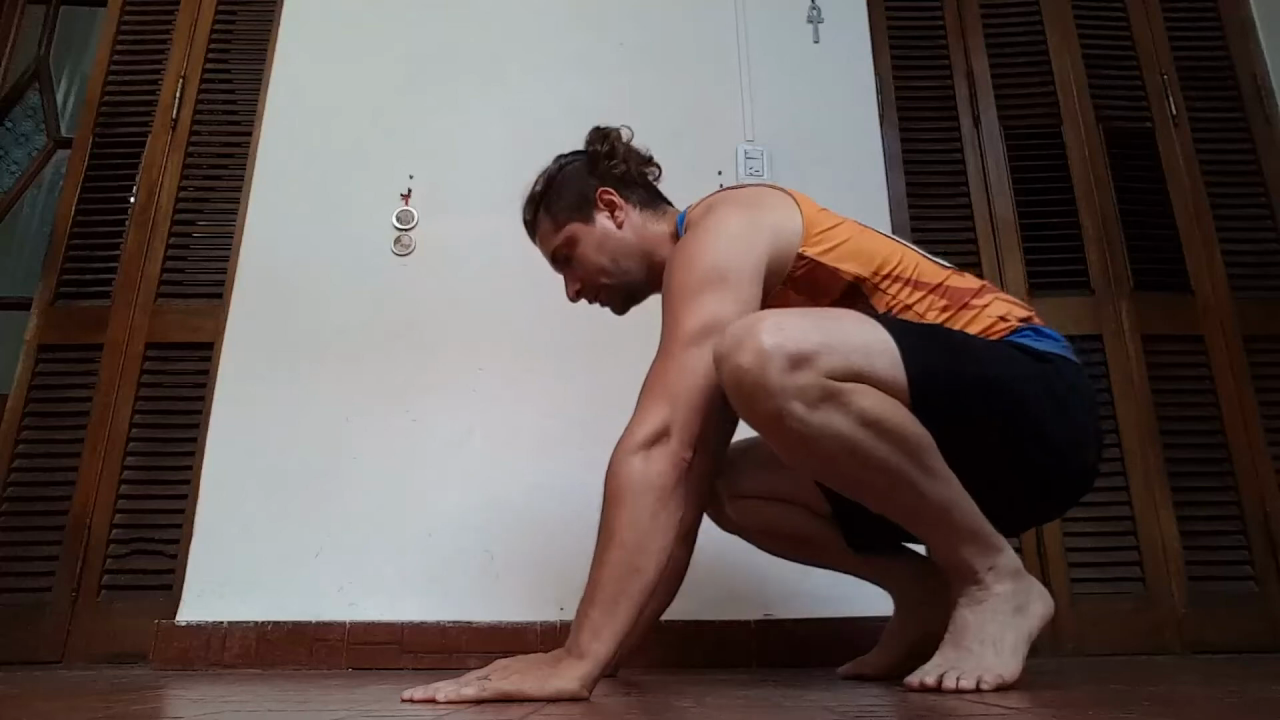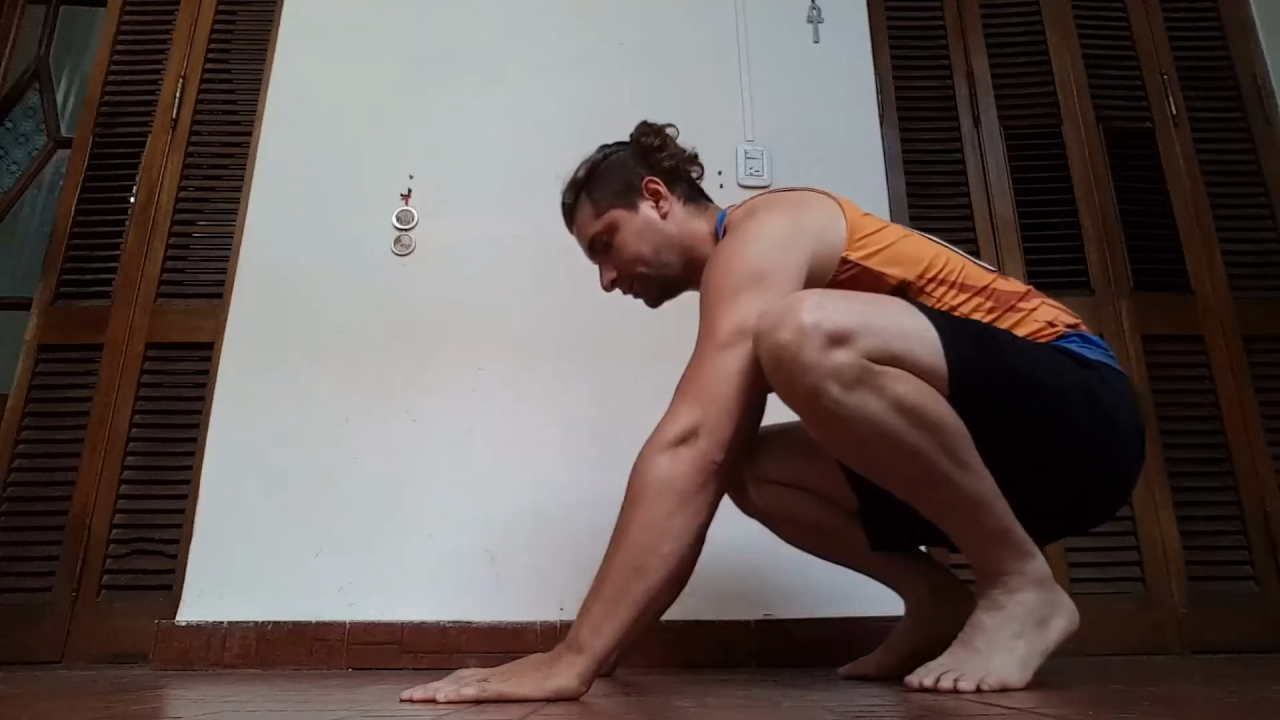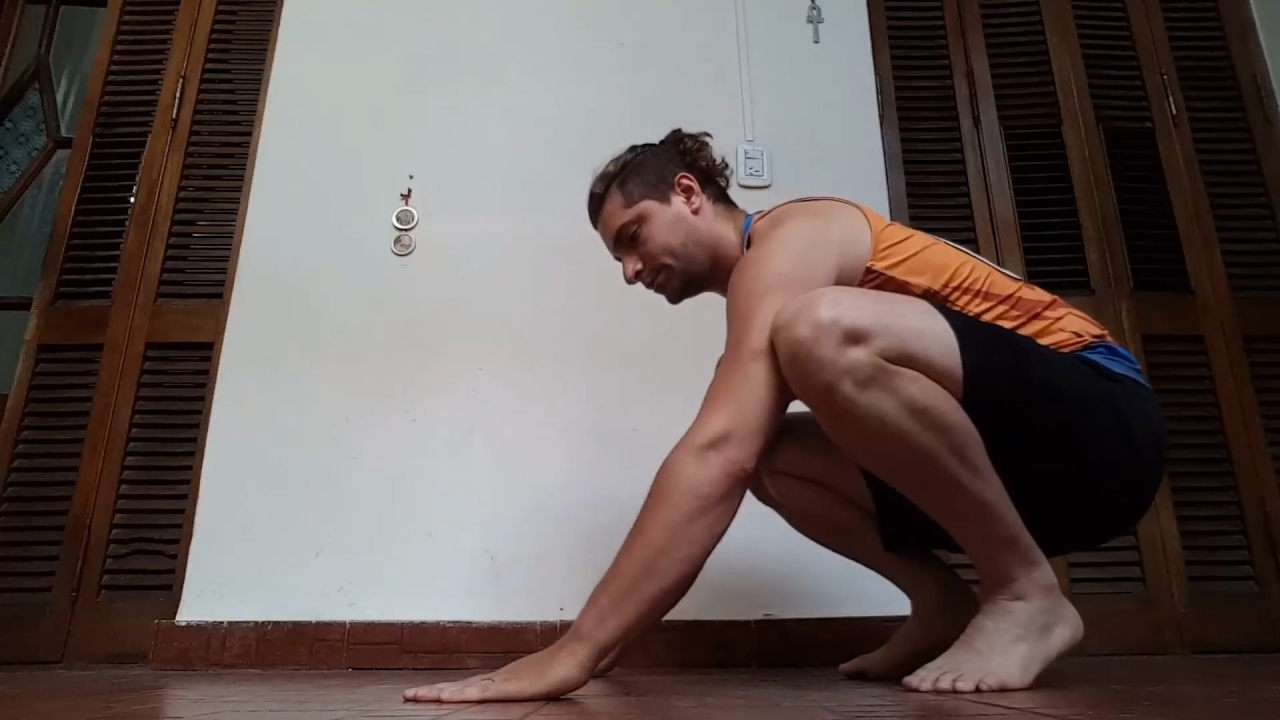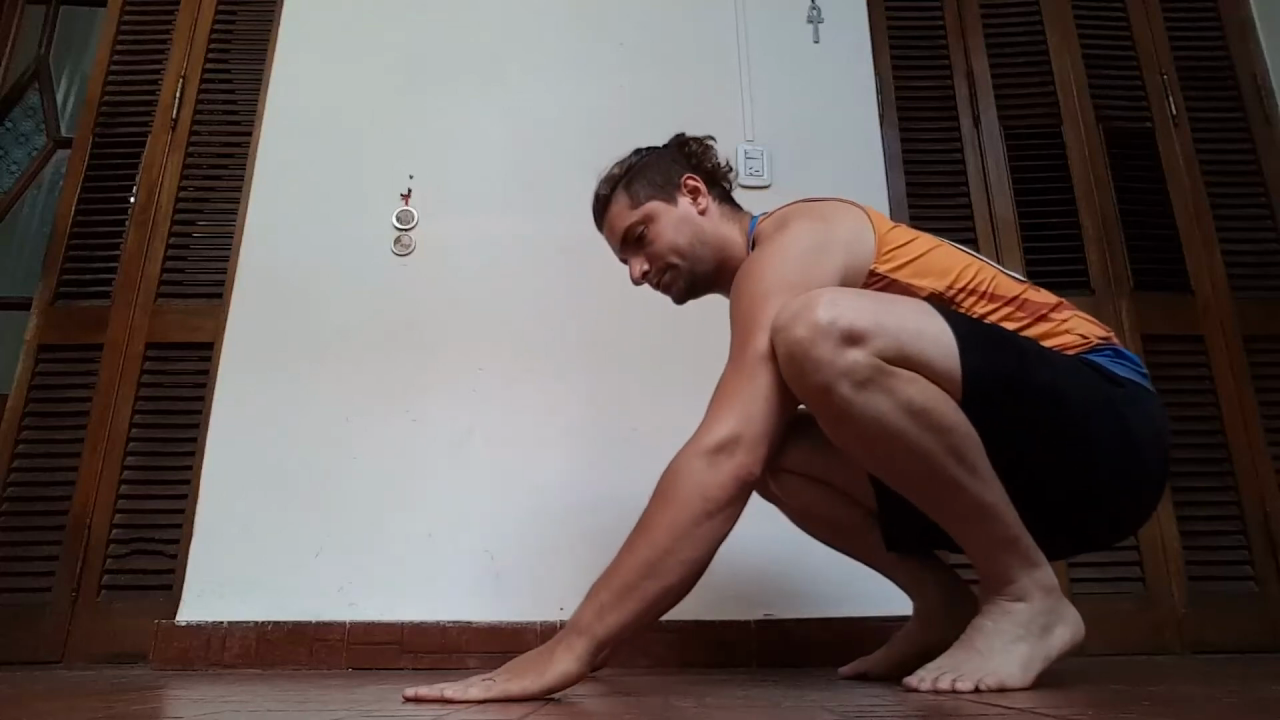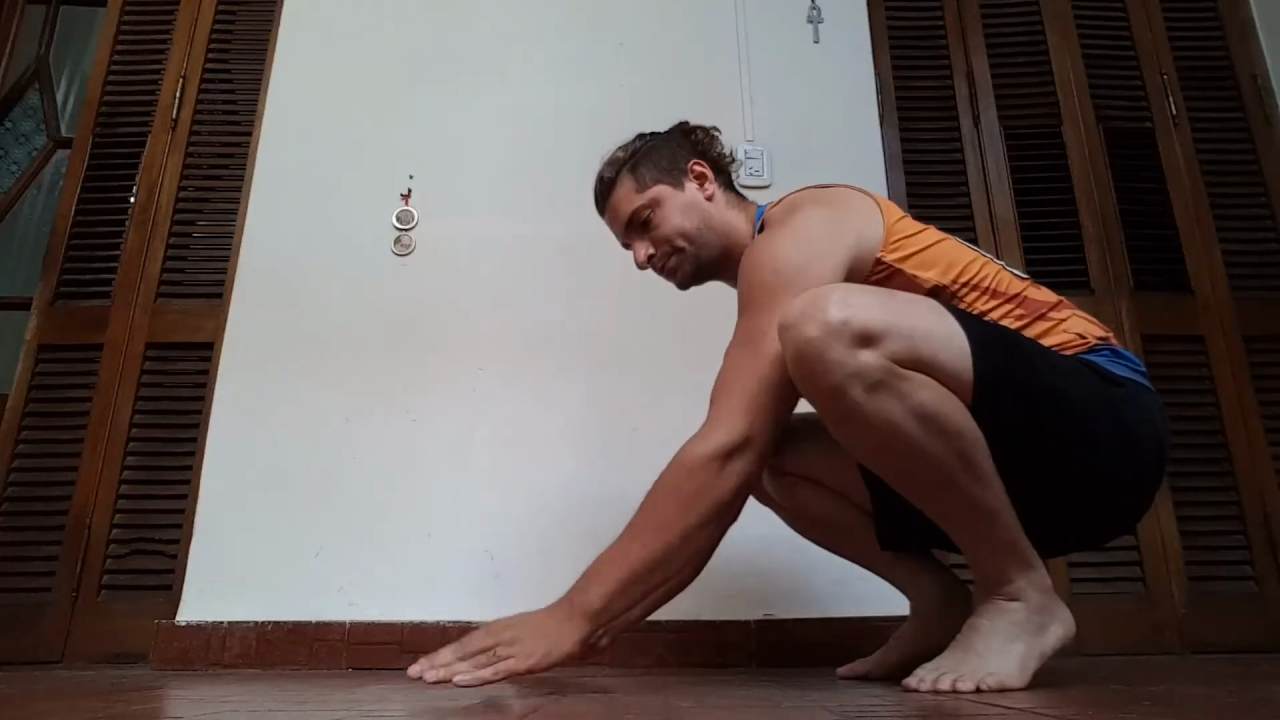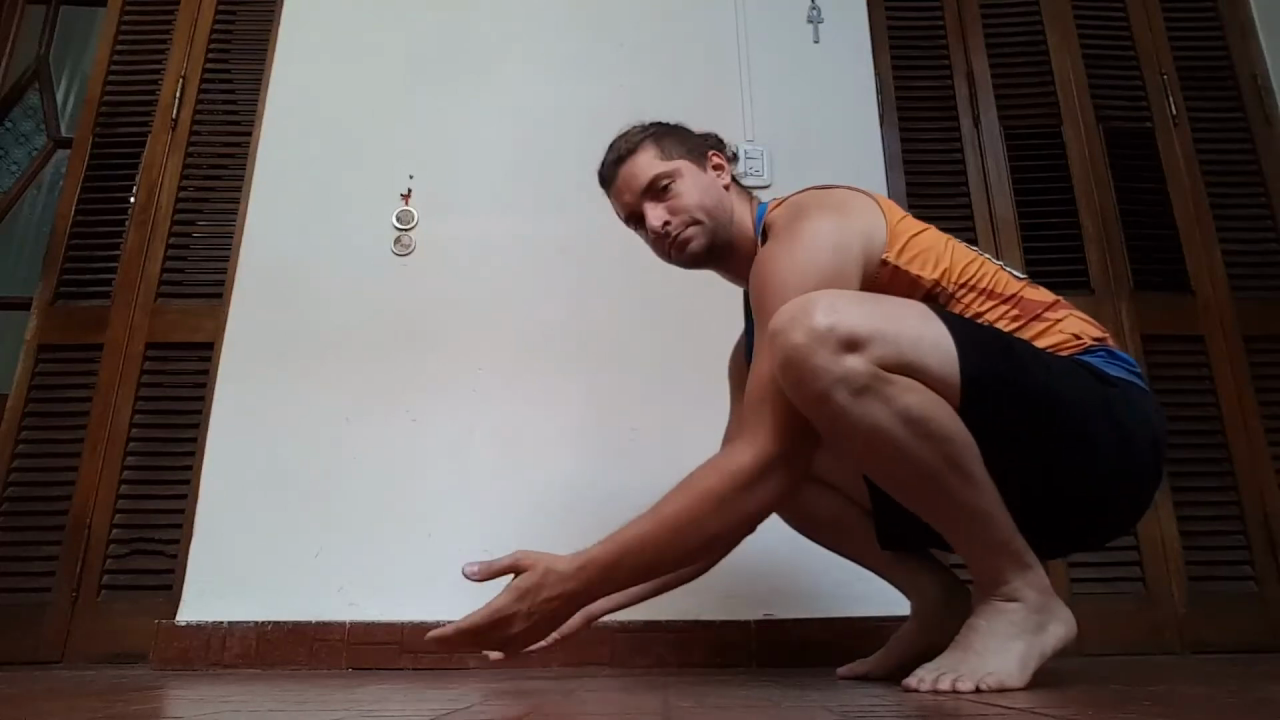
dt=0.3s
person 1, frame 1
left shoulder: (722, 229)
right shoulder: (706, 308)
left elbow: (657, 447)
right elbow: (680, 488)
left wrist: (579, 659)
right wrist: (601, 648)
left hip: (1036, 401)
right hip: (965, 440)
left knee: (769, 356)
right knee: (727, 486)
left ankle: (993, 581)
right ankle: (931, 597)
person 1, frame 2
left shoulder: (764, 231)
right shoulder: (744, 303)
left elbow: (687, 446)
right elbow: (700, 480)
left wrist: (576, 657)
right wrist: (600, 645)
left hip: (1076, 411)
right hip: (1002, 445)
left knee: (806, 335)
left ankle: (1021, 586)
right ankle: (940, 603)
person 1, frame 3
left shoulder: (787, 240)
right shoulder: (762, 305)
left elbow: (715, 456)
right elbow: (731, 462)
left wrist: (576, 651)
right wrist: (596, 640)
left hip: (1098, 421)
right hip: (1014, 462)
left knee: (825, 329)
left ankle: (1025, 596)
right ankle: (947, 604)
person 1, frame 4
left shoulder: (794, 242)
right shoulder: (767, 308)
left elbow: (721, 460)
right elbow: (736, 466)
left wrist: (572, 646)
right wrist: (596, 632)
left hip: (1103, 422)
right hip: (1012, 461)
left knee: (821, 332)
left ankle: (1025, 595)
right ankle: (947, 606)
person 1, frame 5
left shoulder: (799, 231)
right shoulder: (762, 321)
left elbow: (724, 452)
right elbow: (727, 472)
left wrist: (574, 616)
right wrist: (598, 617)
left hip: (1101, 420)
right hip: (1013, 457)
left knee: (831, 328)
left ankle: (1018, 596)
right ankle: (944, 606)
person 1, frame 6
left shoulder: (808, 229)
right shoulder: (758, 341)
left elbow: (760, 471)
right elbow: (747, 484)
left wrist: (575, 578)
right wrist: (596, 598)
left hip: (1098, 420)
right hip: (1014, 461)
left knee: (814, 335)
left ankle: (1017, 595)
right ankle: (943, 604)
